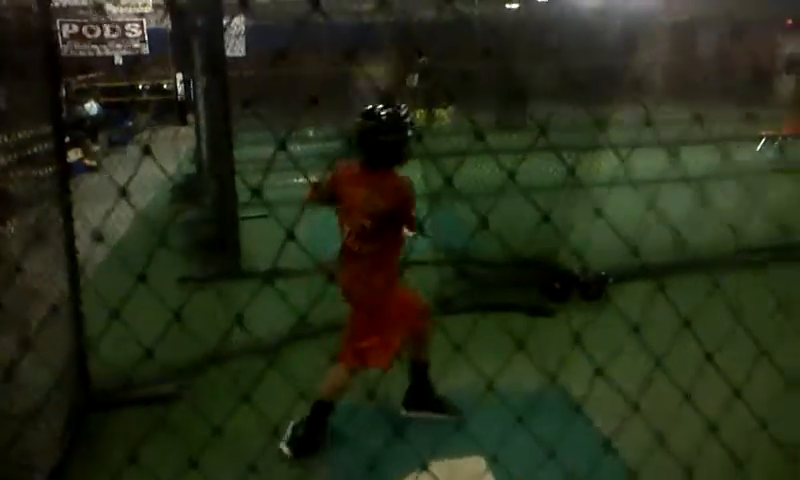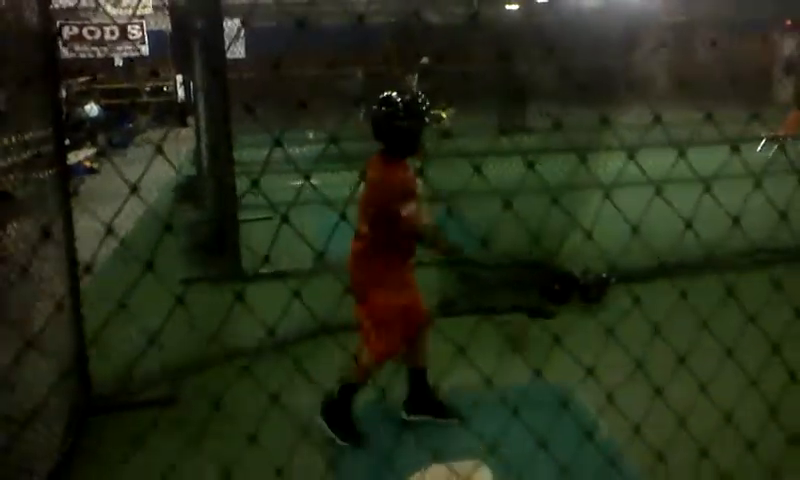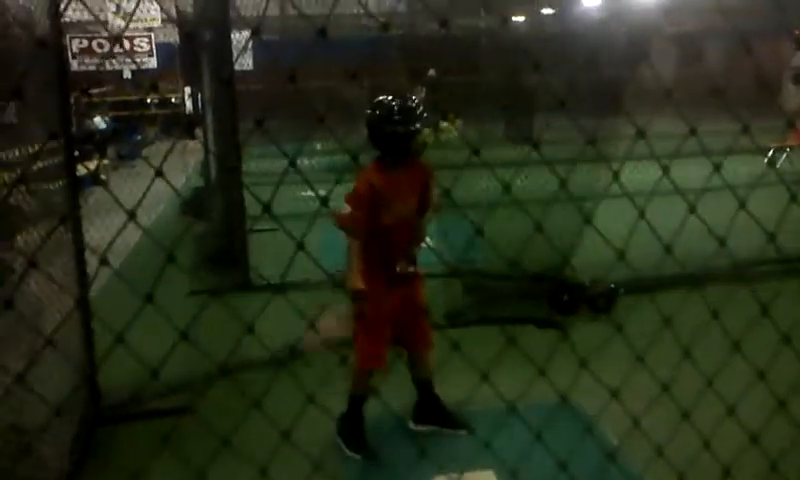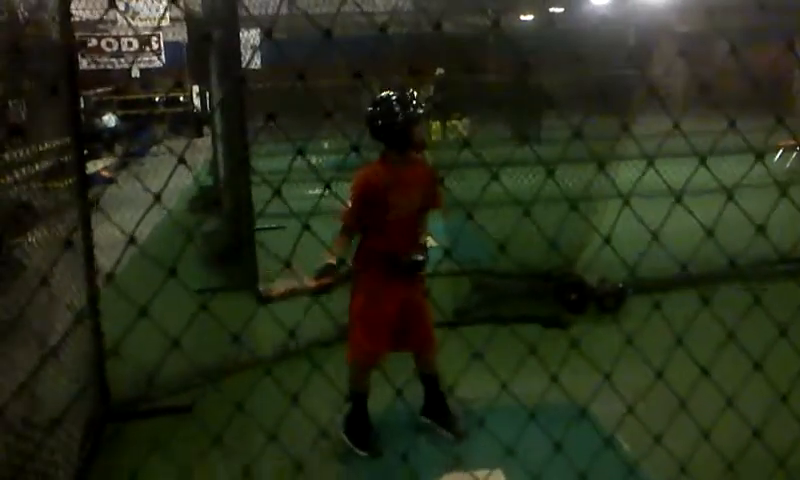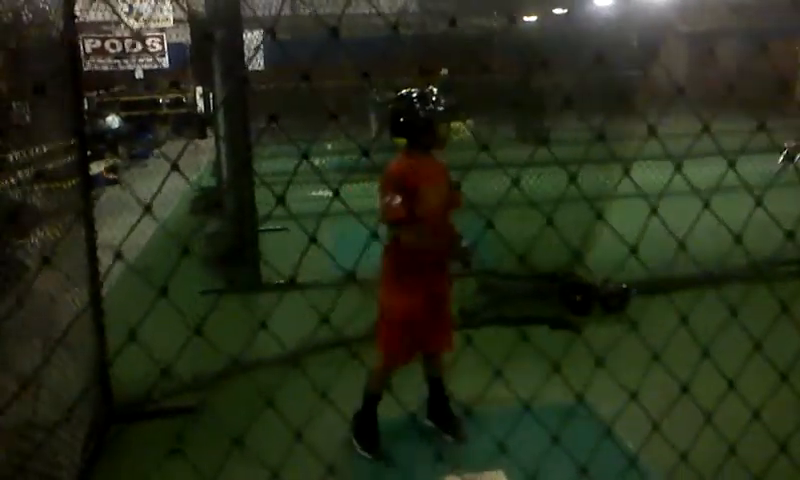
dt=0.3s
person 1, frame 1
left shoulder: (346, 172)
right shoulder: (399, 188)
left elbow: (317, 196)
right elbow: (413, 225)
left hip: (359, 271)
right hip: (374, 282)
left knee: (418, 316)
right knee: (354, 356)
left ankle: (420, 395)
right ankle: (310, 431)
person 1, frame 2
left shoulder: (393, 163)
right shoulder: (394, 178)
left elbow: (415, 216)
right elbow: (418, 229)
left wrist: (425, 224)
right wrist: (446, 246)
left hip: (394, 264)
right hip: (375, 270)
left knee: (416, 326)
right knee: (382, 346)
left ankle: (419, 397)
right ankle: (338, 406)
person 1, frame 3
left shoulder: (419, 171)
right shoulder: (369, 183)
right elbow: (355, 237)
left wrist: (411, 256)
right wrist: (356, 280)
left hip: (404, 272)
right hip: (375, 279)
left knee: (418, 340)
right knee: (370, 354)
left ankle: (427, 407)
right ankle: (351, 421)
person 1, frame 4
left shoulder: (423, 169)
right shoulder: (370, 178)
right elbow: (349, 226)
left wrist: (420, 247)
right wrist: (334, 260)
left hip: (406, 272)
right hip: (374, 275)
left knee: (422, 340)
right knee: (366, 350)
left ankle: (435, 404)
right ankle: (356, 418)
person 1, frame 5
left shoulder: (439, 168)
right shoulder: (399, 172)
right elbow: (396, 228)
left wrist: (455, 243)
right wrist: (425, 245)
left hip: (436, 271)
right hip: (405, 275)
left knee: (435, 342)
right knee: (394, 350)
left ankle: (438, 406)
right ankle: (365, 418)
